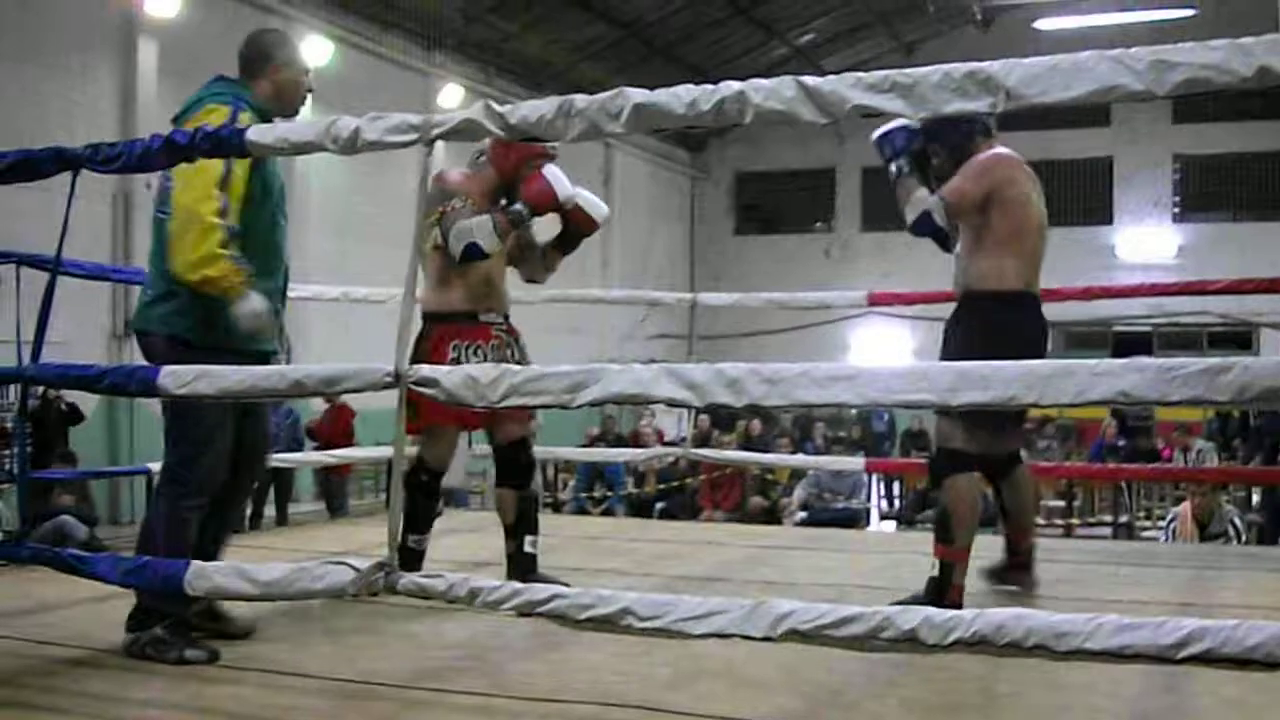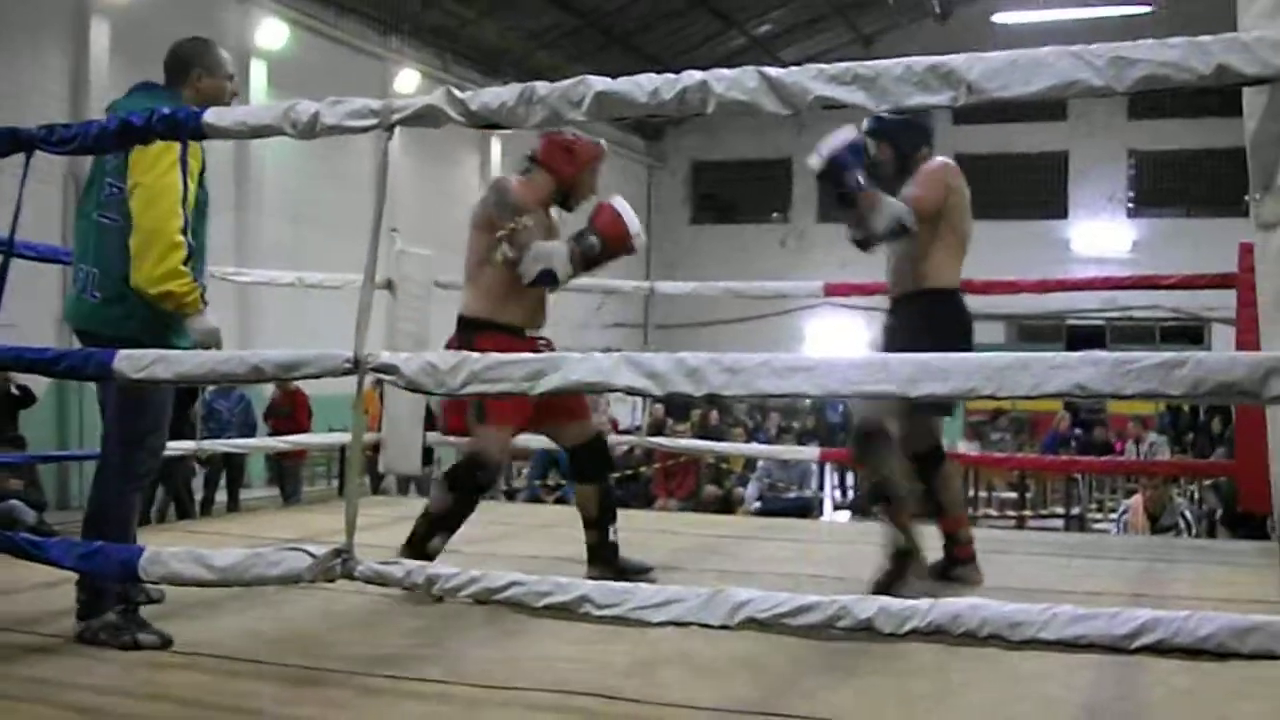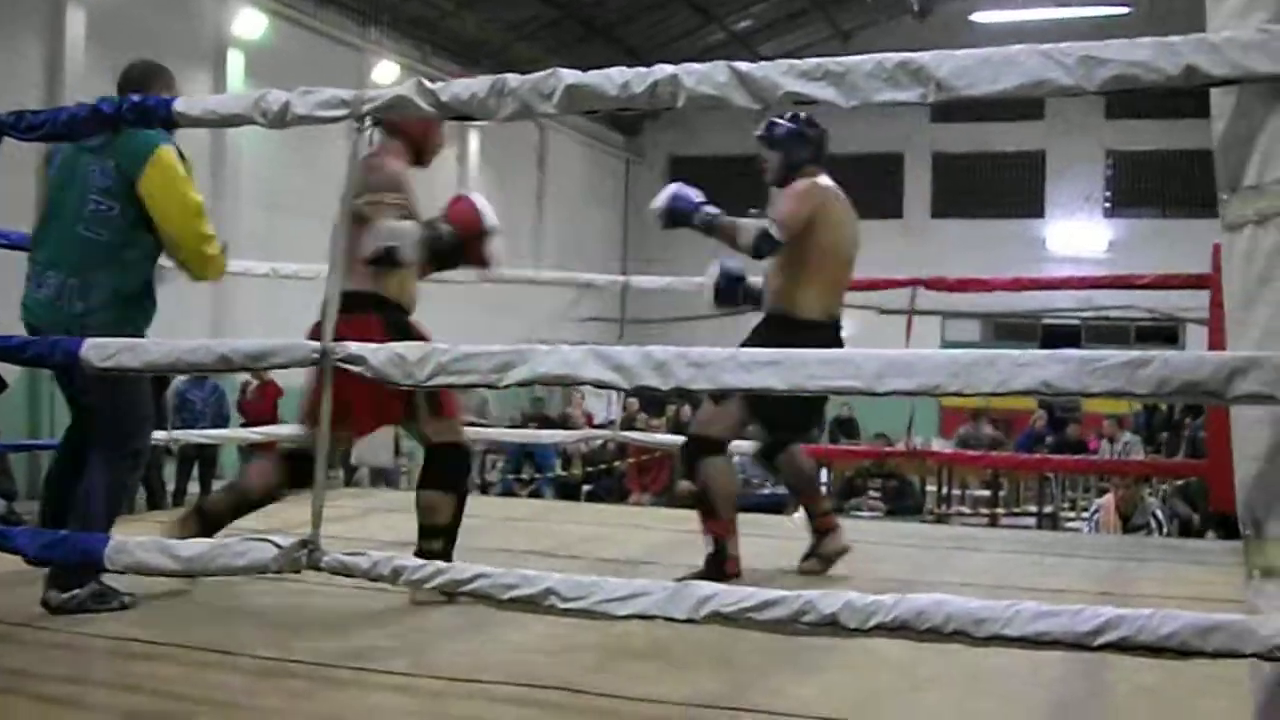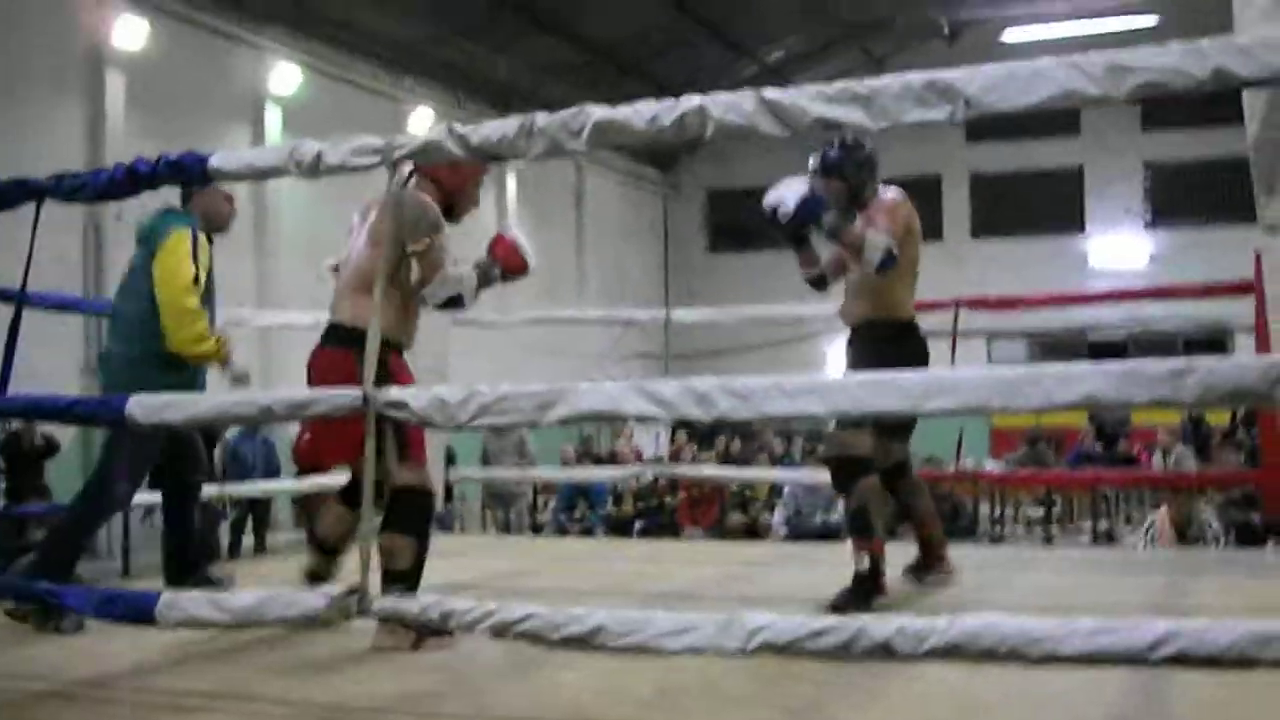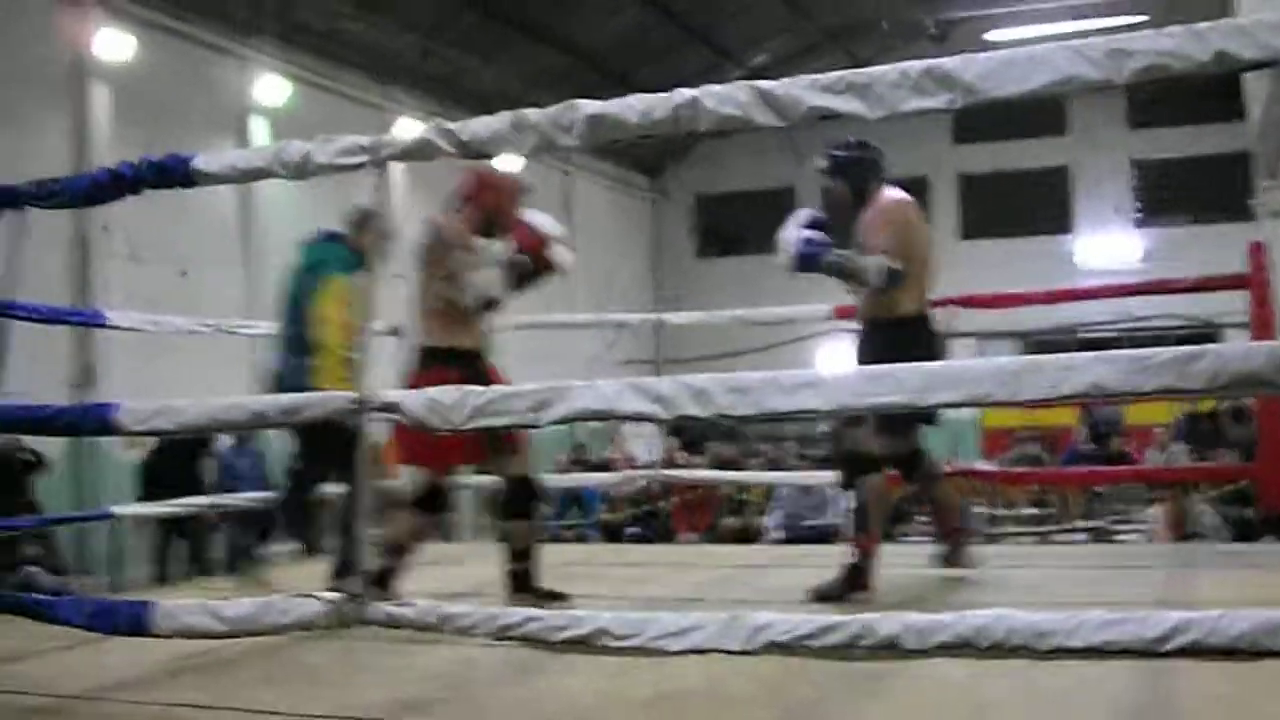
dt=0.7s
person 1, frame 1
left shoulder: (250, 132)
right shoulder: (224, 116)
right elbow: (197, 214)
left wrist: (263, 301)
right wrist: (236, 290)
left hip: (228, 338)
right hip: (198, 331)
left knee: (239, 466)
right knee: (193, 474)
left ankle: (187, 602)
right ankle: (151, 620)
person 1, frame 2
left shoulder: (136, 122)
right shoulder: (169, 131)
right elbow: (158, 233)
right wrist: (192, 306)
left hip: (116, 314)
right hip: (134, 320)
left knee: (132, 452)
right knee: (130, 459)
left ankle: (111, 579)
right ankle: (103, 606)
person 1, frame 3
left shoulder: (71, 147)
right shoulder: (150, 149)
left elbow: (54, 223)
right elbow: (193, 238)
right wrist: (213, 262)
left hip: (49, 312)
right hip: (101, 322)
left knee: (90, 427)
right knee: (121, 446)
right ankle: (73, 579)
person 1, frame 4
left shoulder: (172, 239)
right shoulder: (183, 238)
right elbow: (181, 308)
right wrist: (219, 352)
left hip: (159, 384)
right hip: (147, 386)
left knee: (189, 472)
right knee: (109, 491)
left ankle: (185, 572)
person 1, frame 5
left shoulder: (318, 260)
right shoulder: (339, 274)
right elbow: (334, 345)
left hip: (294, 385)
right hip: (322, 390)
left knee: (309, 474)
right knee: (360, 474)
right ankle: (346, 569)
person 2, frame 1
left shoulder: (990, 165)
right shoulder: (1009, 172)
left elbow: (925, 221)
right elbow: (945, 231)
left wrist: (902, 166)
right wrist: (922, 175)
left hip: (990, 321)
right hip: (1020, 323)
left knee: (954, 454)
right knee: (998, 450)
left ankle: (948, 590)
right ankle: (1020, 561)
person 2, frame 2
left shoulder: (937, 171)
right shoulder: (915, 182)
left elbow: (892, 224)
right elbow: (866, 236)
left wrist: (855, 179)
right wrist: (849, 184)
left hip: (929, 316)
right hip: (917, 318)
left knee: (872, 429)
right knee: (923, 444)
left ankle: (905, 549)
right ankle: (961, 556)
person 2, frame 3
left shoulder: (805, 193)
right shoulder: (841, 207)
left elbow: (760, 241)
left wrist: (701, 214)
right wrist: (761, 294)
left hip: (788, 338)
right hip: (822, 342)
left knee: (705, 437)
right knee: (780, 443)
left ankle: (723, 563)
right ankle: (826, 532)
person 2, frame 4
left shoulder: (890, 204)
right shoulder: (860, 218)
left elbow: (880, 260)
right elbow: (820, 279)
left wrist: (826, 219)
right wrist: (798, 235)
left hip: (889, 342)
right hip: (873, 343)
left knee: (849, 452)
right knee: (890, 458)
left ankle: (869, 576)
right ankle: (933, 554)
person 2, frame 5
left shoulder: (887, 206)
right shoulder: (886, 209)
left elbow: (886, 275)
right elbow: (868, 280)
left wrist: (824, 257)
right wrist: (828, 250)
left hip: (895, 340)
right hip: (908, 338)
left knee: (861, 448)
right knee: (902, 444)
left ankle: (858, 573)
right ankle: (955, 536)
person 3, frame 1
left shoulder: (506, 206)
right shoulder: (449, 186)
left elbow: (536, 269)
right elbow: (465, 245)
left wrist: (573, 232)
right wrist: (524, 208)
left hip: (501, 337)
right hip: (451, 338)
left knee: (517, 455)
right knee: (434, 461)
left ankle: (522, 567)
right ankle: (409, 562)
person 3, frame 2
left shoulder: (540, 214)
right shoulder: (507, 194)
right elbow: (536, 267)
left wrist: (598, 250)
right wrist: (595, 240)
left hip: (529, 347)
right hip: (485, 345)
left knee: (590, 447)
right knee: (486, 460)
left ankle: (604, 558)
right ankle: (414, 556)
person 3, frame 3
left shoulder: (382, 172)
right shoulder: (386, 168)
right elbow: (382, 248)
left wrist: (456, 249)
right wrist: (445, 229)
left hip: (347, 325)
right hip: (376, 326)
left knee: (303, 456)
right knee: (449, 445)
left ankle: (193, 529)
right ankle: (433, 568)
person 3, frame 4
left shoulder: (380, 208)
right shoulder: (418, 208)
right elbow: (444, 290)
right wrist: (492, 269)
left hip: (337, 352)
right hip: (364, 360)
left knee: (368, 479)
right knee: (411, 487)
left ankle: (314, 581)
right ankle: (397, 619)
person 3, frame 5
left shoulder: (466, 243)
right shoulder: (448, 234)
left elbow: (475, 297)
right elbow: (476, 297)
left wrist: (527, 265)
right wrist: (522, 258)
left hip: (434, 373)
right hip: (461, 373)
left knee: (431, 493)
right knee: (520, 478)
left ankle: (378, 583)
right ankle: (523, 586)
